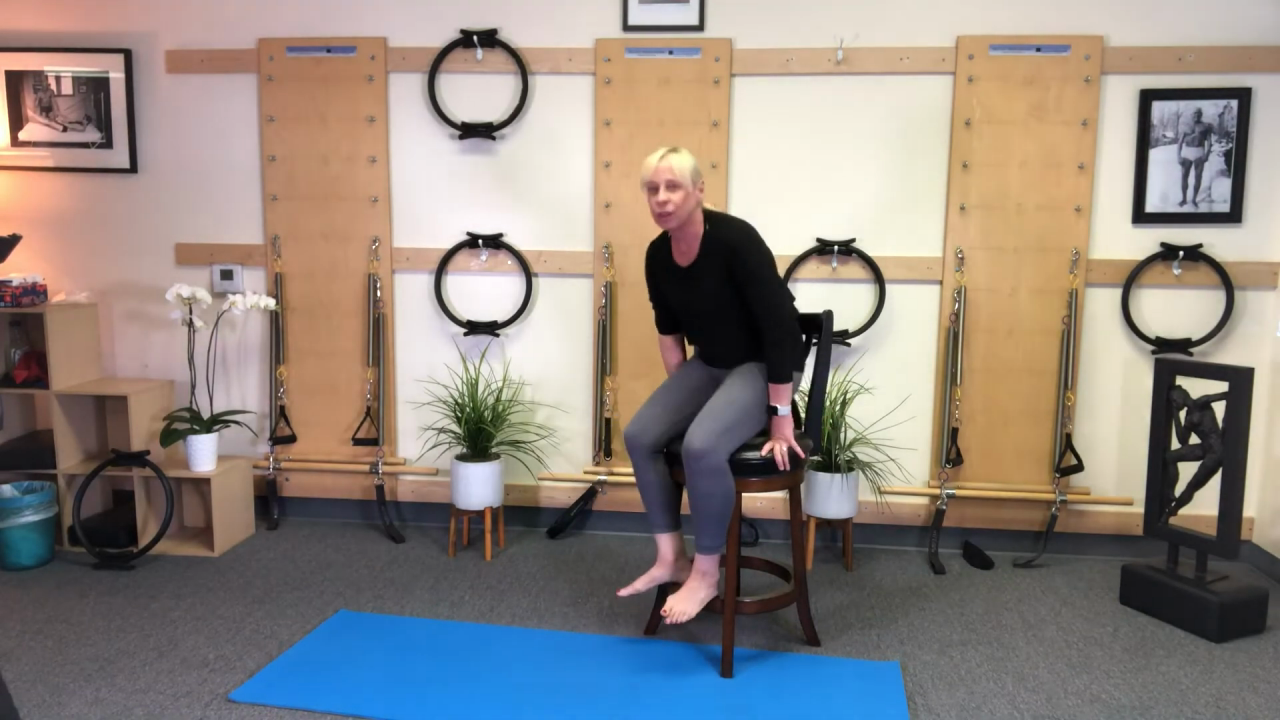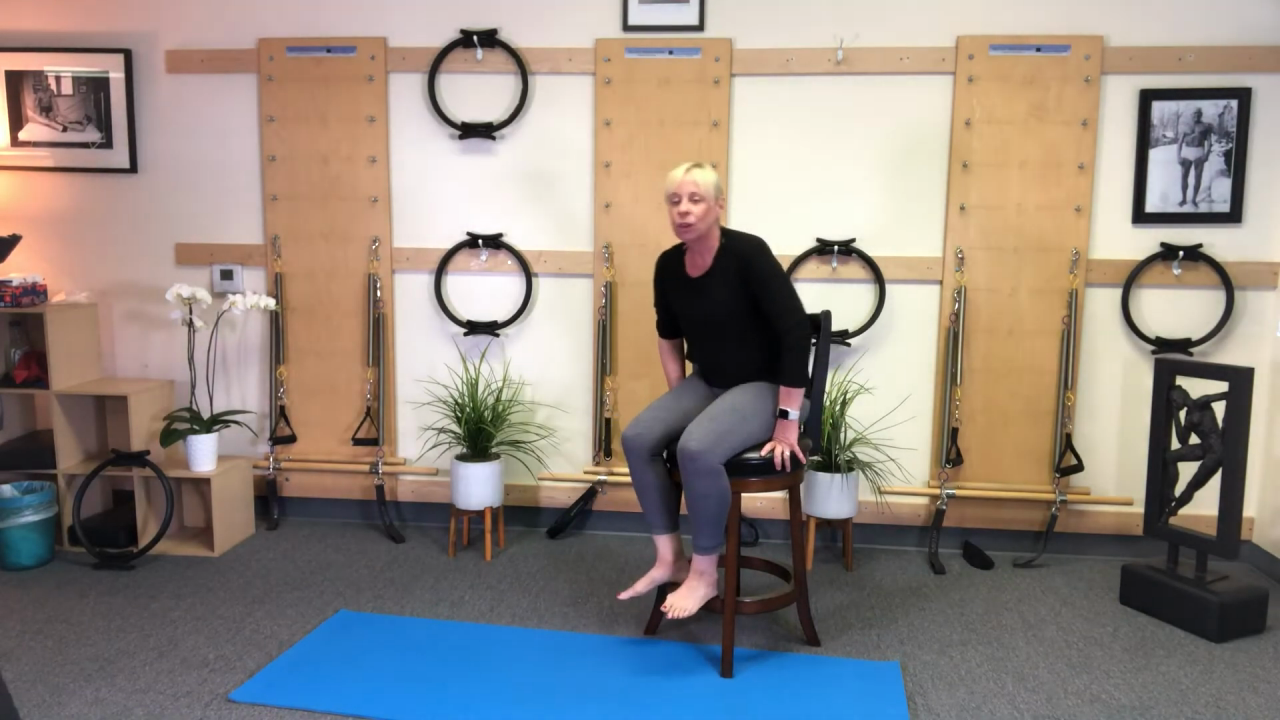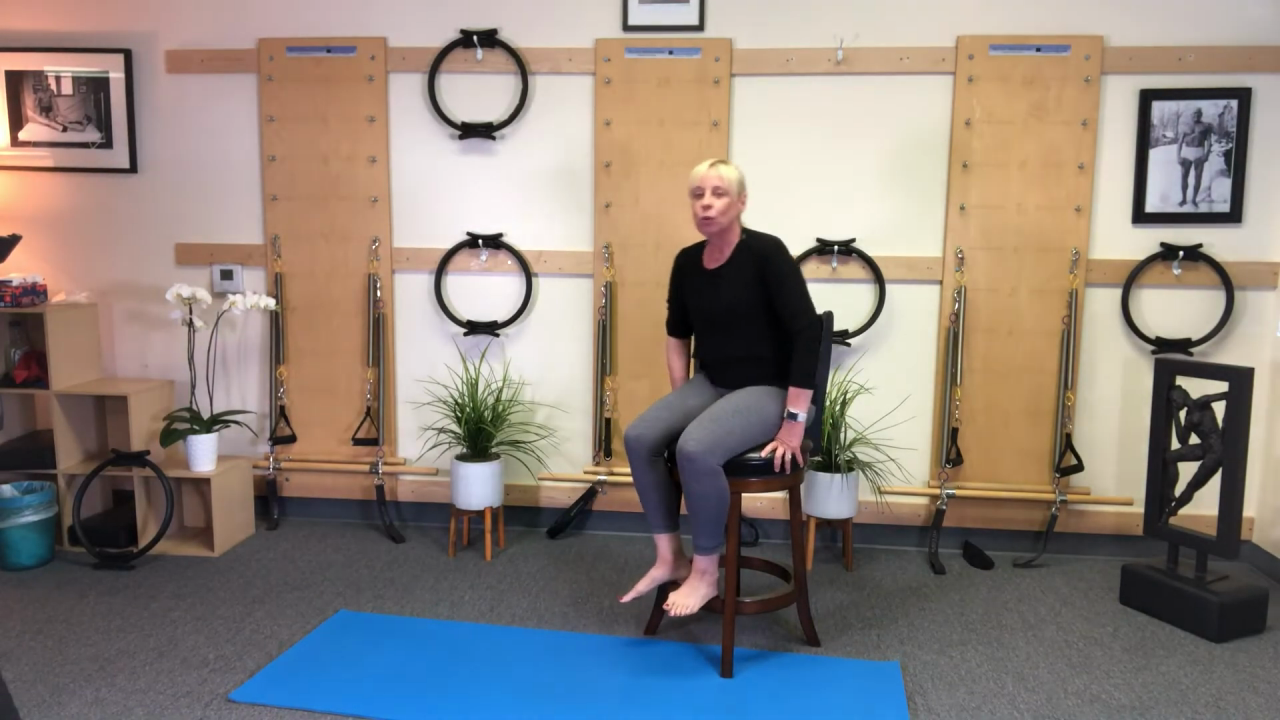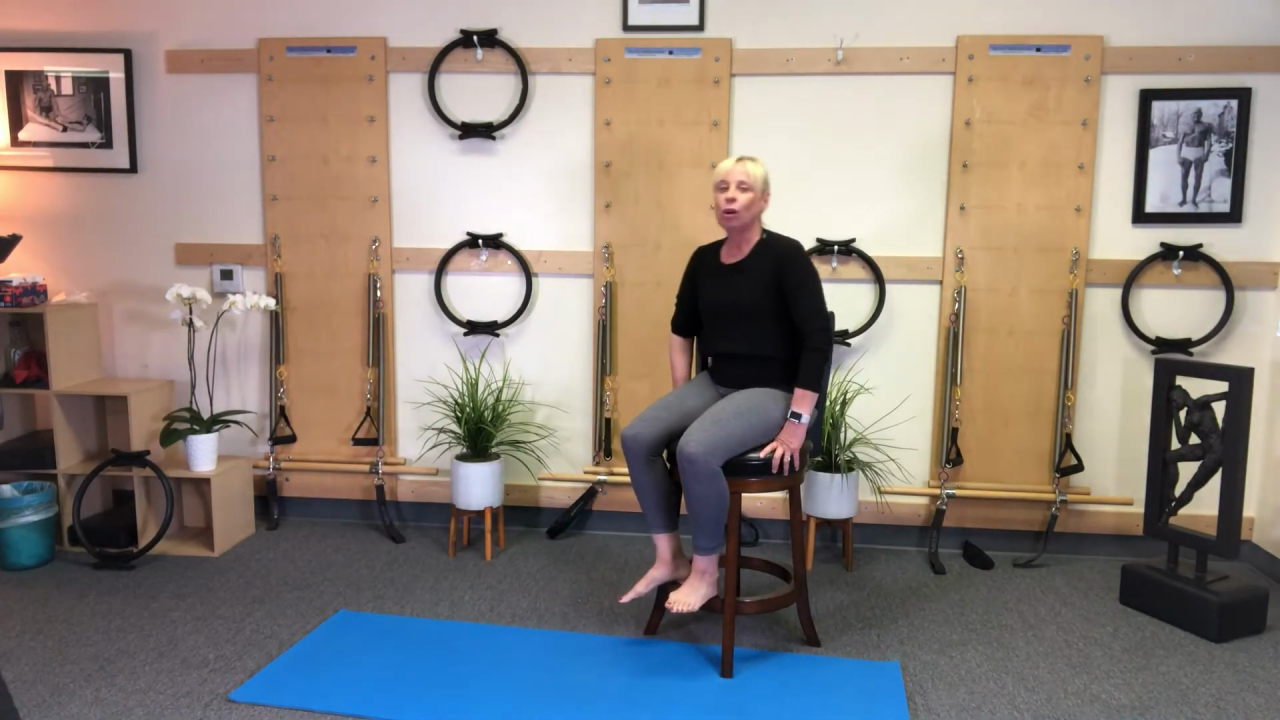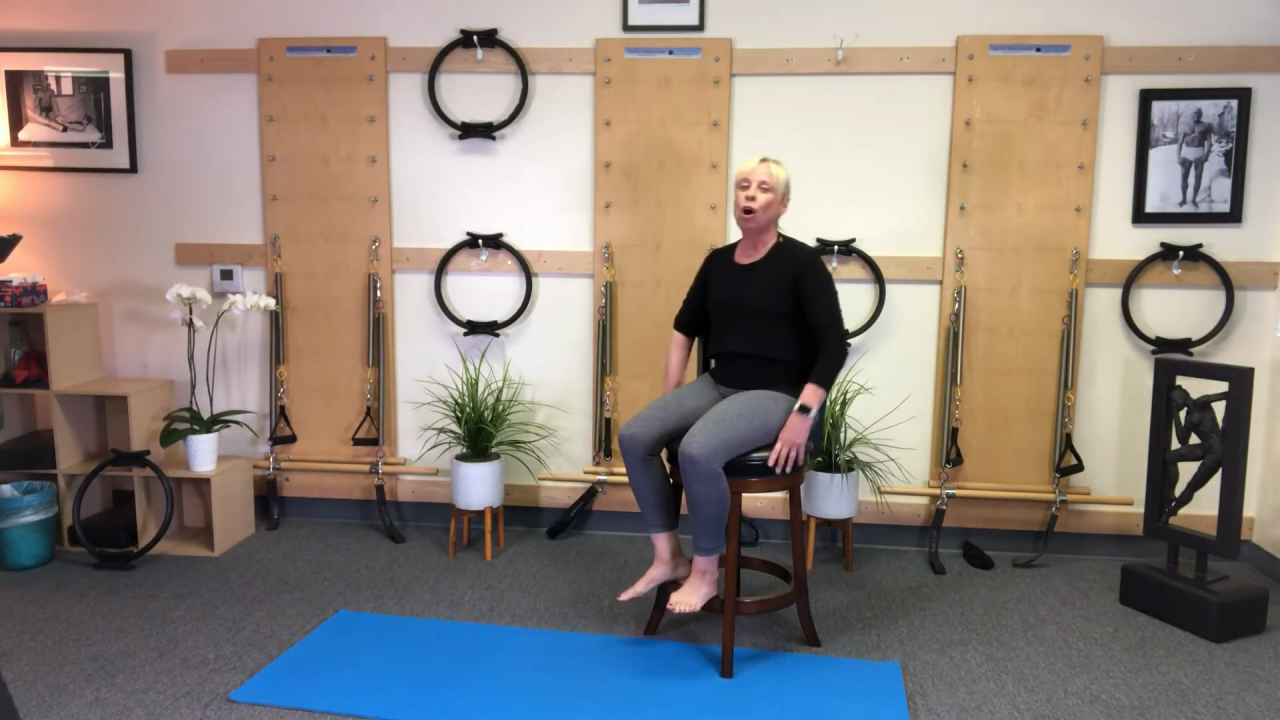
dt=0.2s
person 1, frame 1
left shoulder: (735, 238)
right shoulder: (657, 254)
left elbow: (781, 324)
right elbow: (668, 331)
left wrist: (780, 417)
right wrist: (678, 399)
left hip: (761, 366)
right hip: (709, 365)
left knee: (702, 446)
right knee: (640, 436)
left ankle: (706, 574)
right ankle: (671, 558)
person 1, frame 2
left shoulder: (748, 254)
right shoulder: (668, 265)
left elbow: (796, 333)
right elbow: (668, 337)
left wrist: (788, 421)
right wrist: (677, 405)
left hip: (764, 385)
right hip: (708, 383)
left knee: (697, 447)
right knee: (637, 438)
left ankle: (704, 574)
right ankle: (669, 559)
person 1, frame 3
left shoulder: (767, 254)
right shoulder: (687, 262)
left elbow: (807, 335)
right elbow: (677, 334)
left wrist: (794, 421)
right wrist: (679, 406)
left hip: (770, 388)
right hip: (714, 383)
left knee: (696, 448)
right knee: (639, 438)
left ankle: (705, 573)
right ankle: (670, 558)
person 1, frame 4
left shoulder: (786, 256)
right shoulder: (703, 260)
left elbow: (818, 341)
right elbow: (681, 332)
left wrist: (797, 422)
right wrist: (679, 406)
left hip: (774, 391)
right hip: (716, 383)
left knee: (695, 450)
right knee: (637, 437)
left ankle: (705, 572)
right ankle: (669, 559)
person 1, frame 5
left shoulder: (802, 262)
right shoulder: (717, 262)
left elbow: (833, 347)
right elbow: (685, 328)
left wrist: (803, 415)
right wrist: (670, 399)
left hip: (777, 395)
right hip: (719, 384)
left knee: (697, 451)
right knee: (634, 436)
left ankle: (705, 572)
right ankle: (668, 558)
